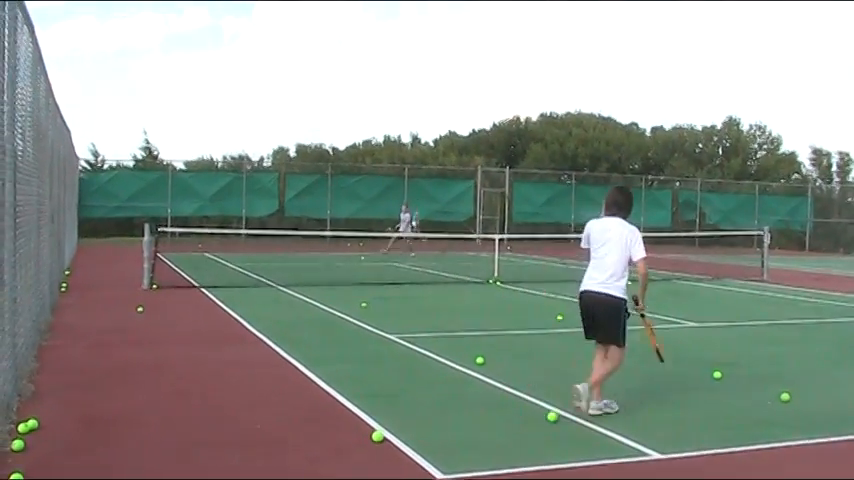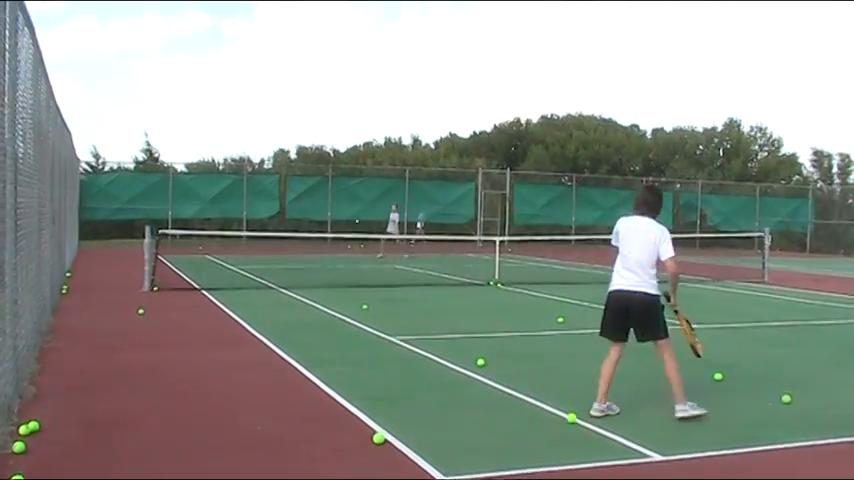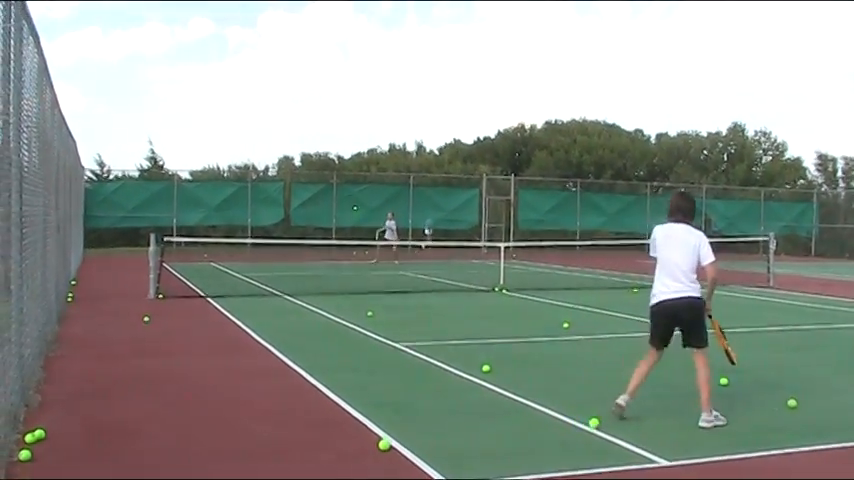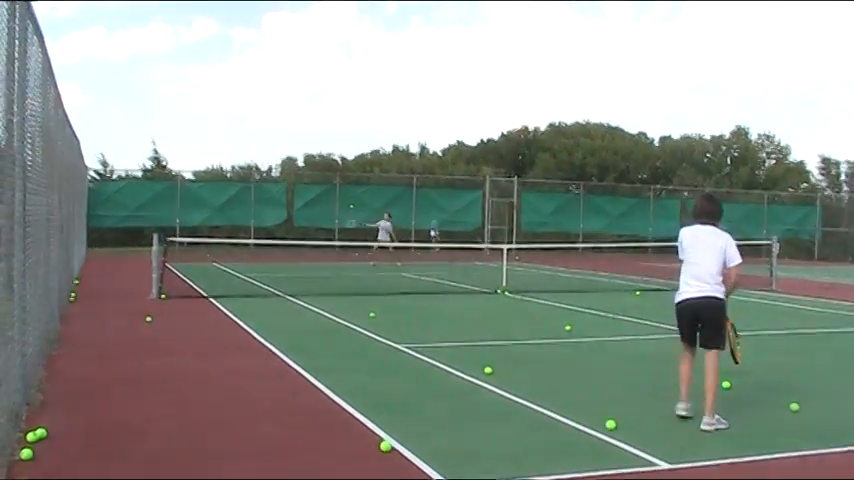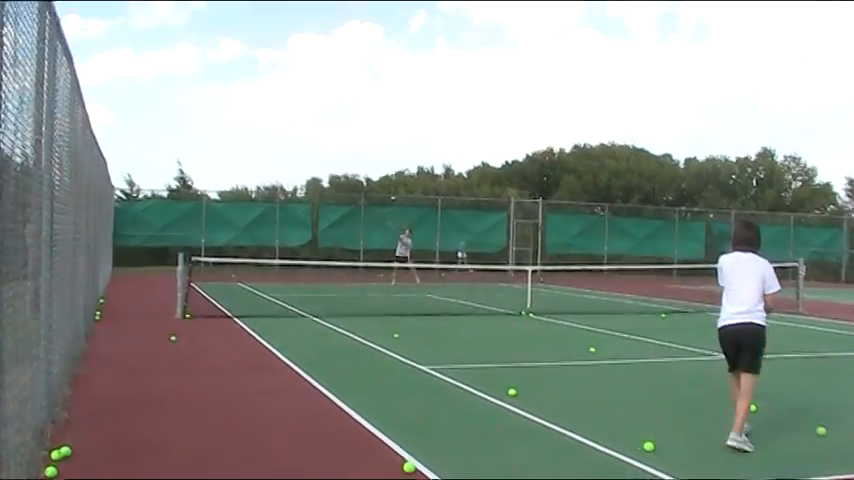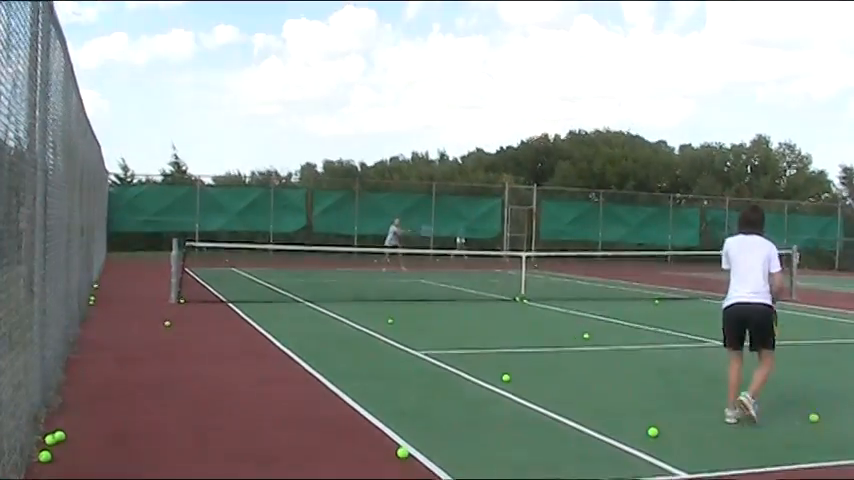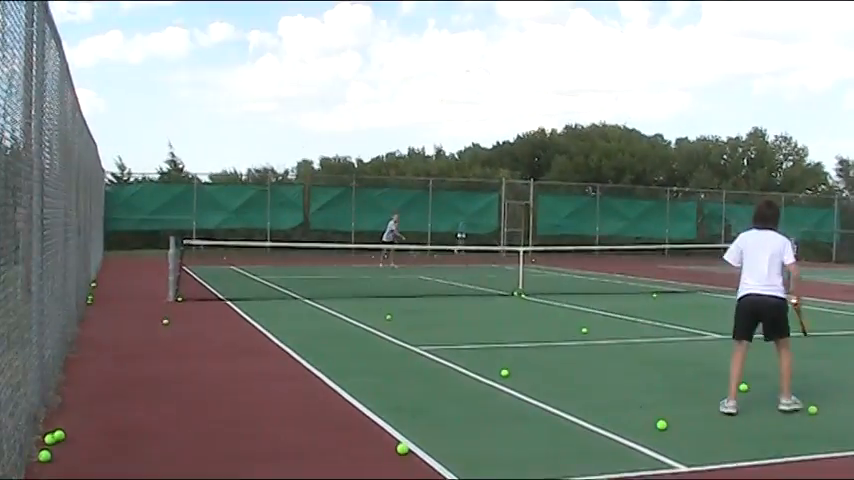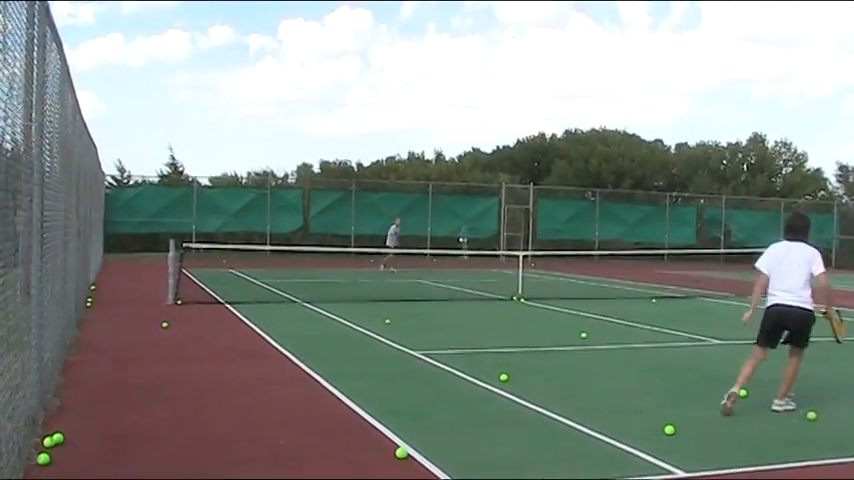
dt=0.2s
person 1, frame 1
left shoulder: (593, 225)
right shoulder: (631, 232)
right elbow: (642, 270)
right wrist: (641, 298)
left hip: (587, 293)
right hip: (611, 297)
left knee: (601, 349)
right knee: (615, 357)
left ankle: (597, 400)
right ankle: (586, 387)
person 1, frame 2
left shoulder: (622, 223)
right shoulder: (660, 231)
right elbow: (672, 269)
right wrist: (673, 293)
left hip: (617, 293)
right hip: (646, 295)
left knee: (615, 350)
right knee: (665, 350)
left ankle: (600, 403)
right ankle: (681, 404)
person 1, frame 3
left shoulder: (658, 231)
right shoulder: (698, 237)
right elbow: (712, 275)
right wrist: (708, 299)
left hip: (661, 302)
right hip: (690, 301)
left knee: (653, 355)
right knee: (700, 357)
left ankle: (625, 397)
right ankle: (707, 413)
person 1, frame 4
left shoulder: (685, 233)
right shoulder: (725, 238)
right elbow: (733, 277)
right wrist: (723, 295)
left hip: (685, 300)
right hip: (713, 301)
left knee: (687, 351)
right knee: (711, 359)
left ankle: (683, 403)
right ankle: (709, 417)
person 1, frame 5
left shoulder: (724, 260)
right shoulder: (764, 265)
right elbow: (770, 304)
left hip: (727, 326)
right hip: (753, 326)
left knee: (735, 376)
right knee: (748, 383)
left ankle: (739, 427)
right ankle: (736, 433)
person 1, frame 6
left shoulder: (730, 243)
right shoulder: (769, 247)
right elbow: (778, 283)
right wrist: (771, 302)
left hip: (734, 305)
right hip: (761, 307)
left knee: (735, 357)
right knee: (766, 360)
left ankle: (732, 410)
right ankle: (750, 396)
person 1, frame 7
left shoulder: (744, 238)
right shoulder: (783, 241)
left elbow: (735, 268)
right elbow: (794, 273)
right wrist: (796, 296)
left hip: (748, 298)
right hip: (775, 299)
left knee: (740, 350)
right knee: (784, 348)
left ankle: (730, 401)
right ankle: (786, 398)
person 1, frame 8
left shoulder: (773, 249)
right shoulder: (812, 253)
left elbow: (761, 281)
right elbow: (823, 284)
left wrist: (751, 309)
right wrist: (828, 306)
left hip: (775, 307)
right hip: (802, 310)
left knee: (757, 353)
right knee: (796, 354)
left ankle: (735, 390)
right ankle: (781, 399)
